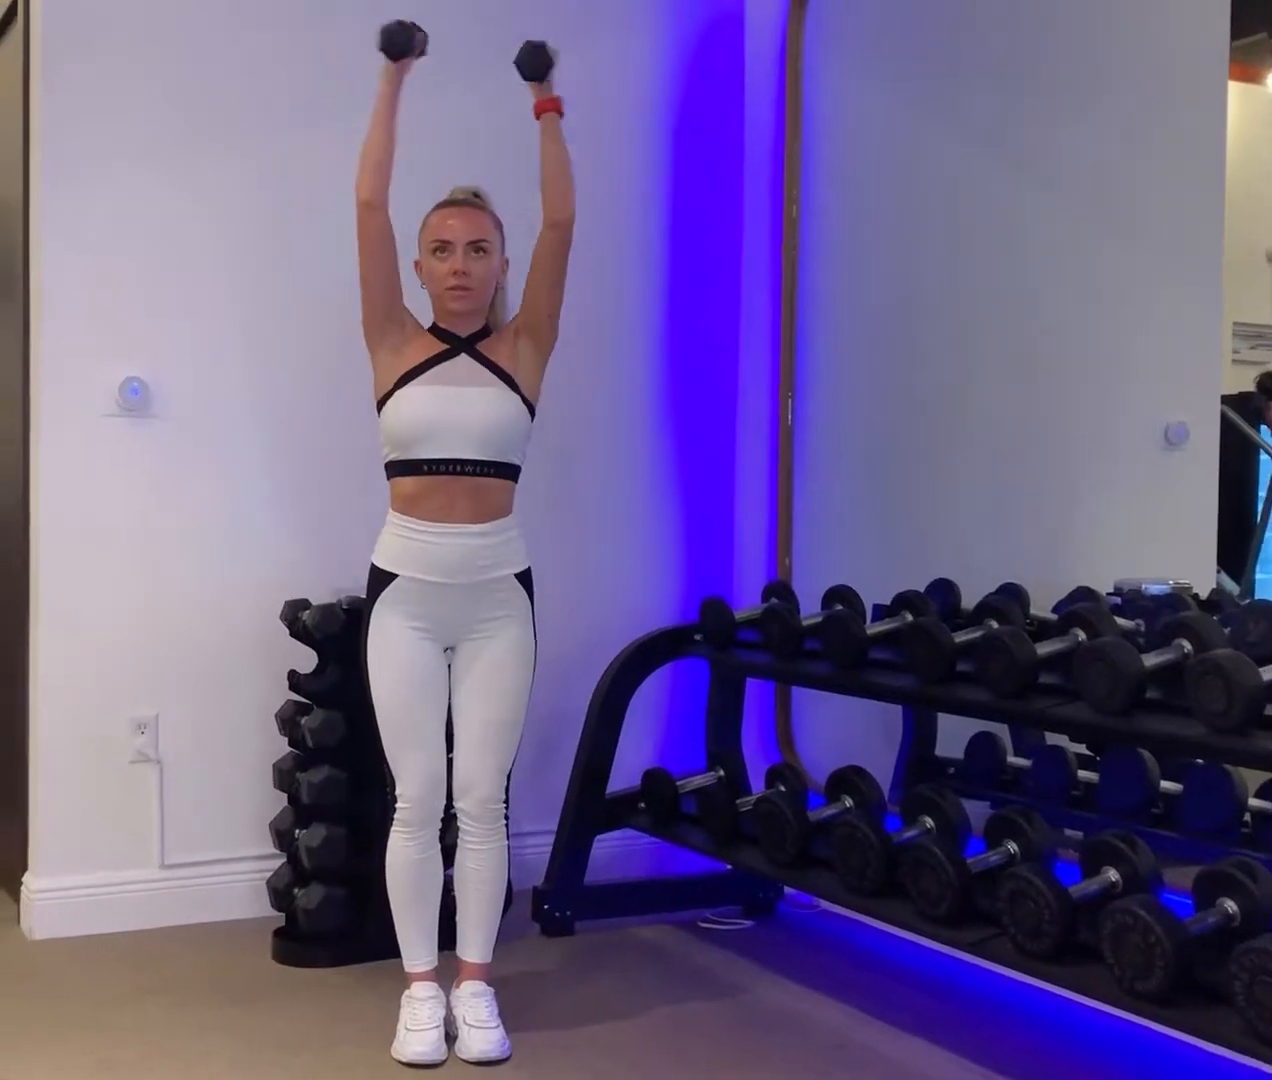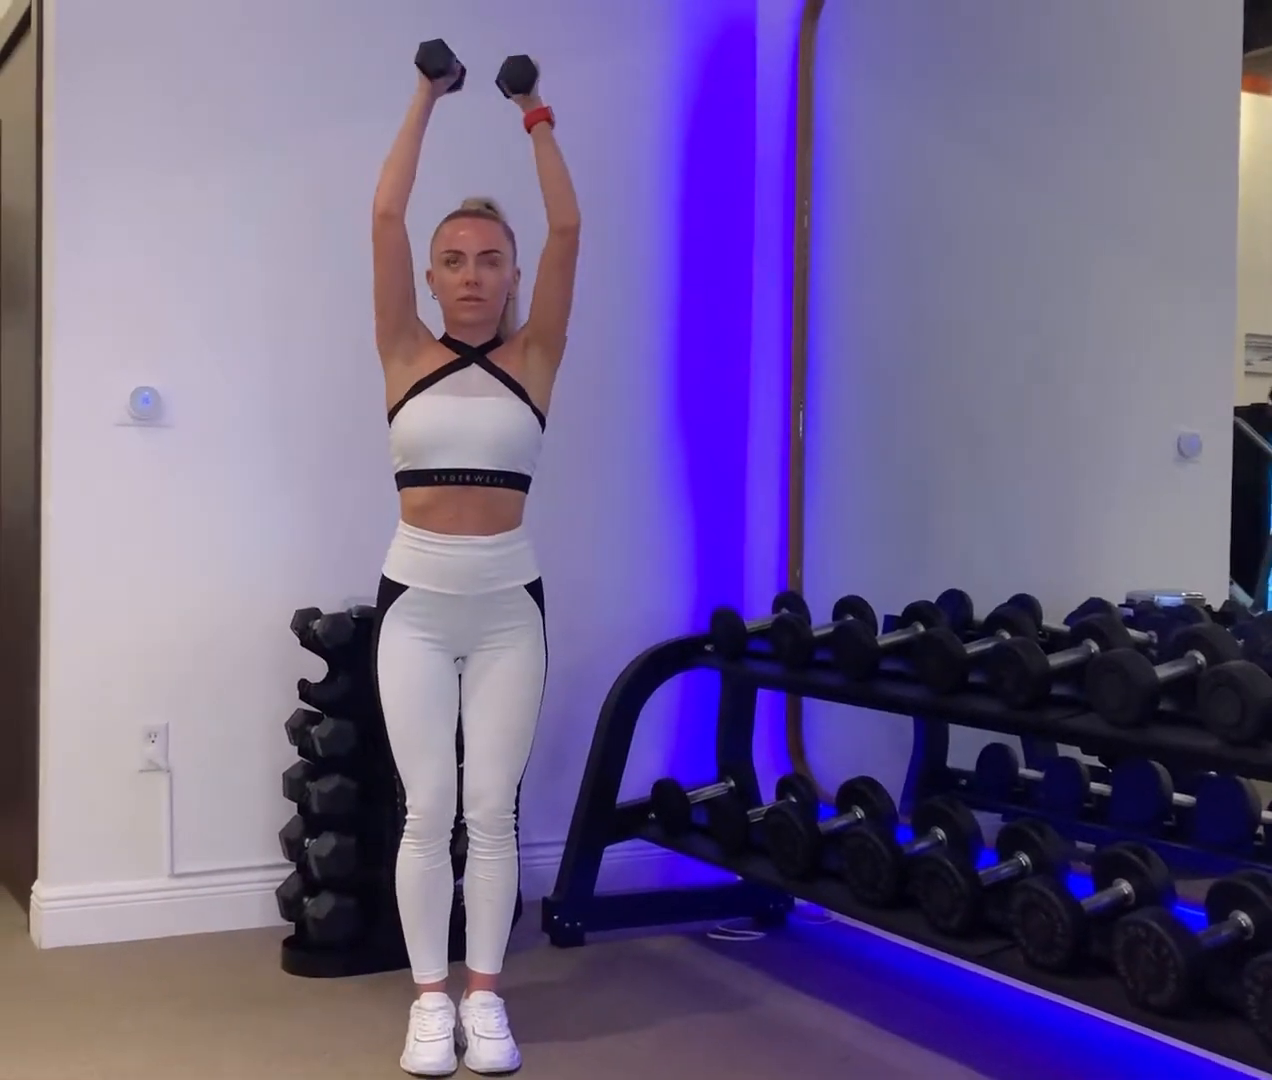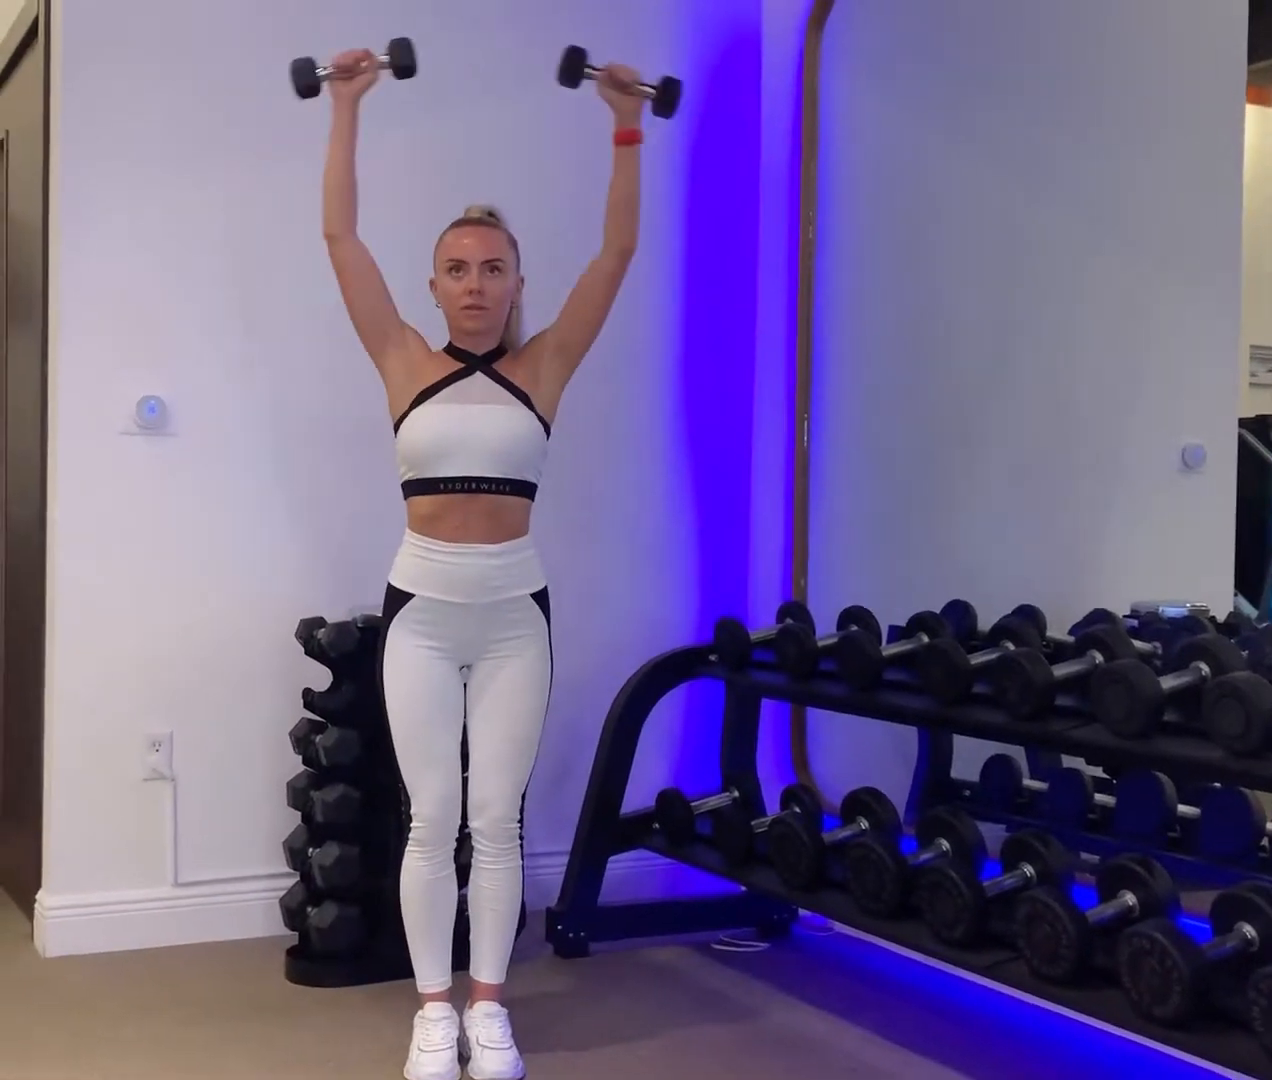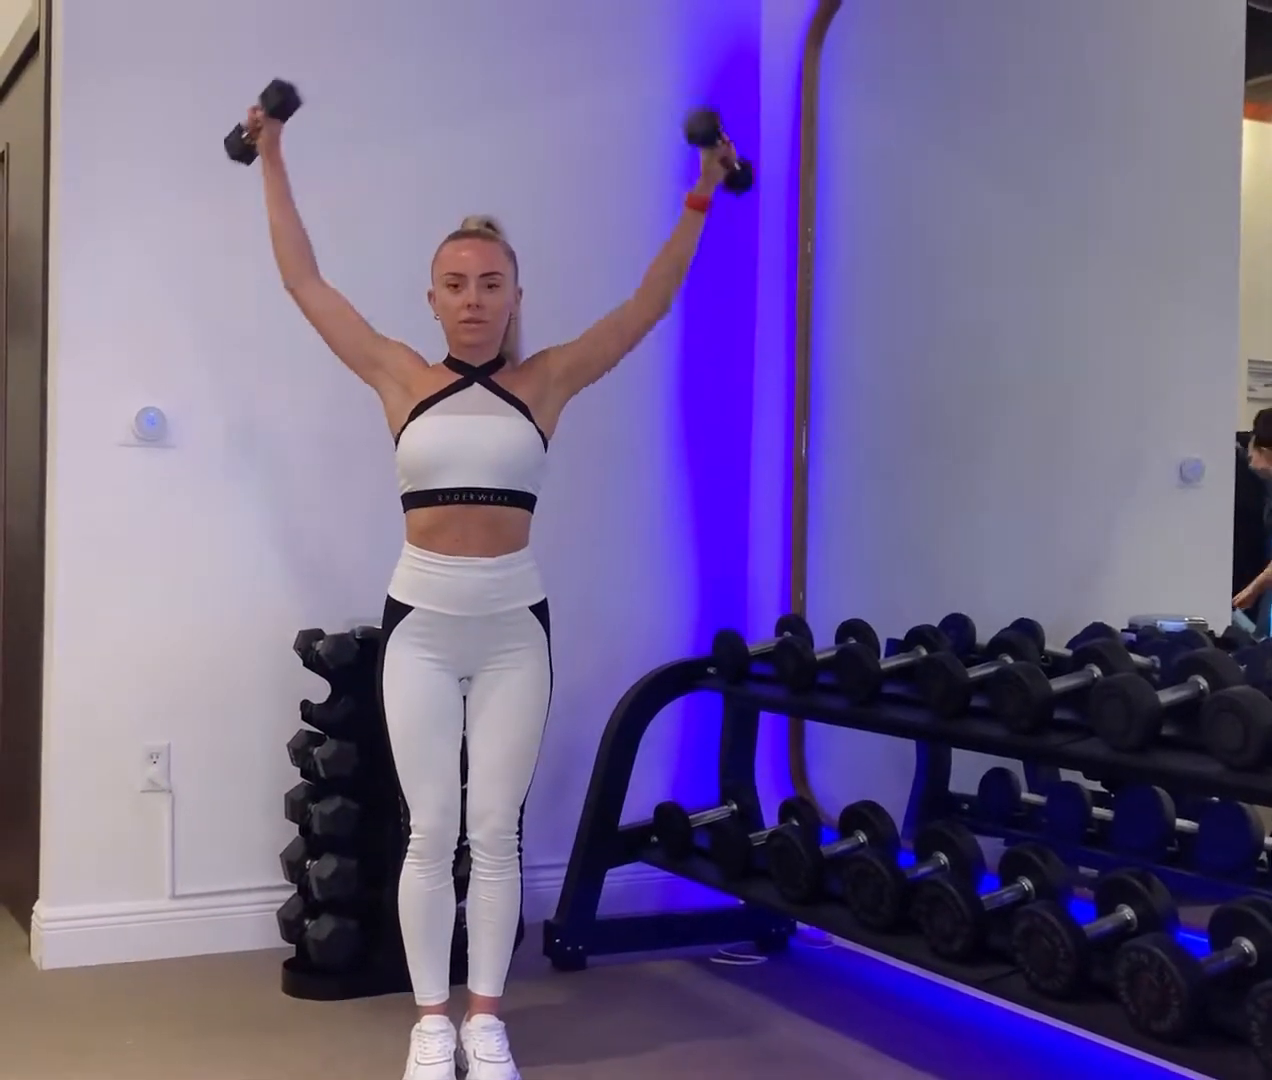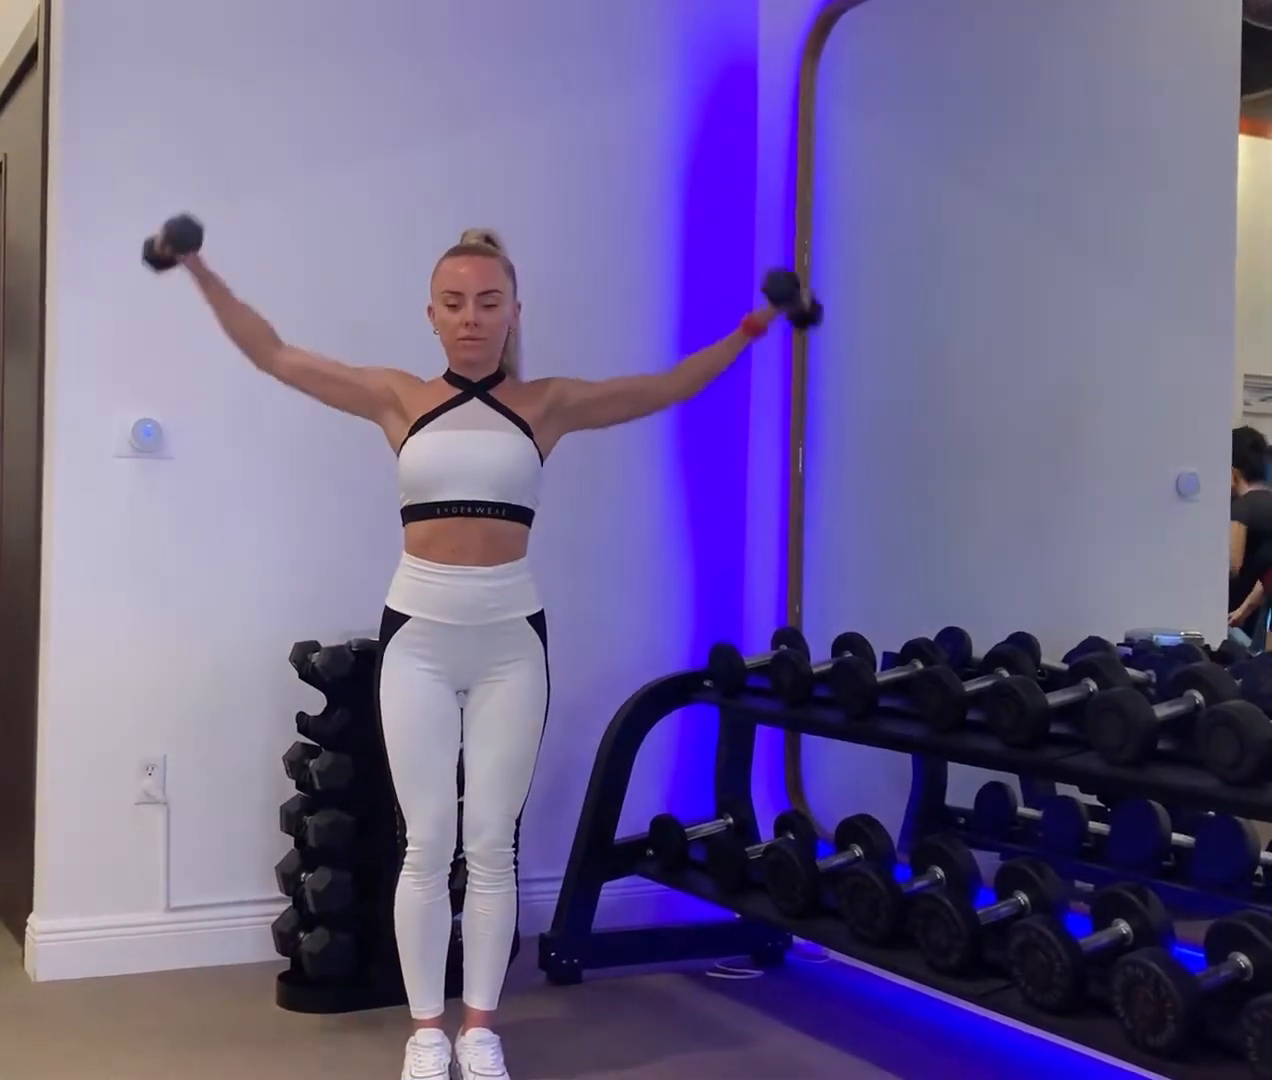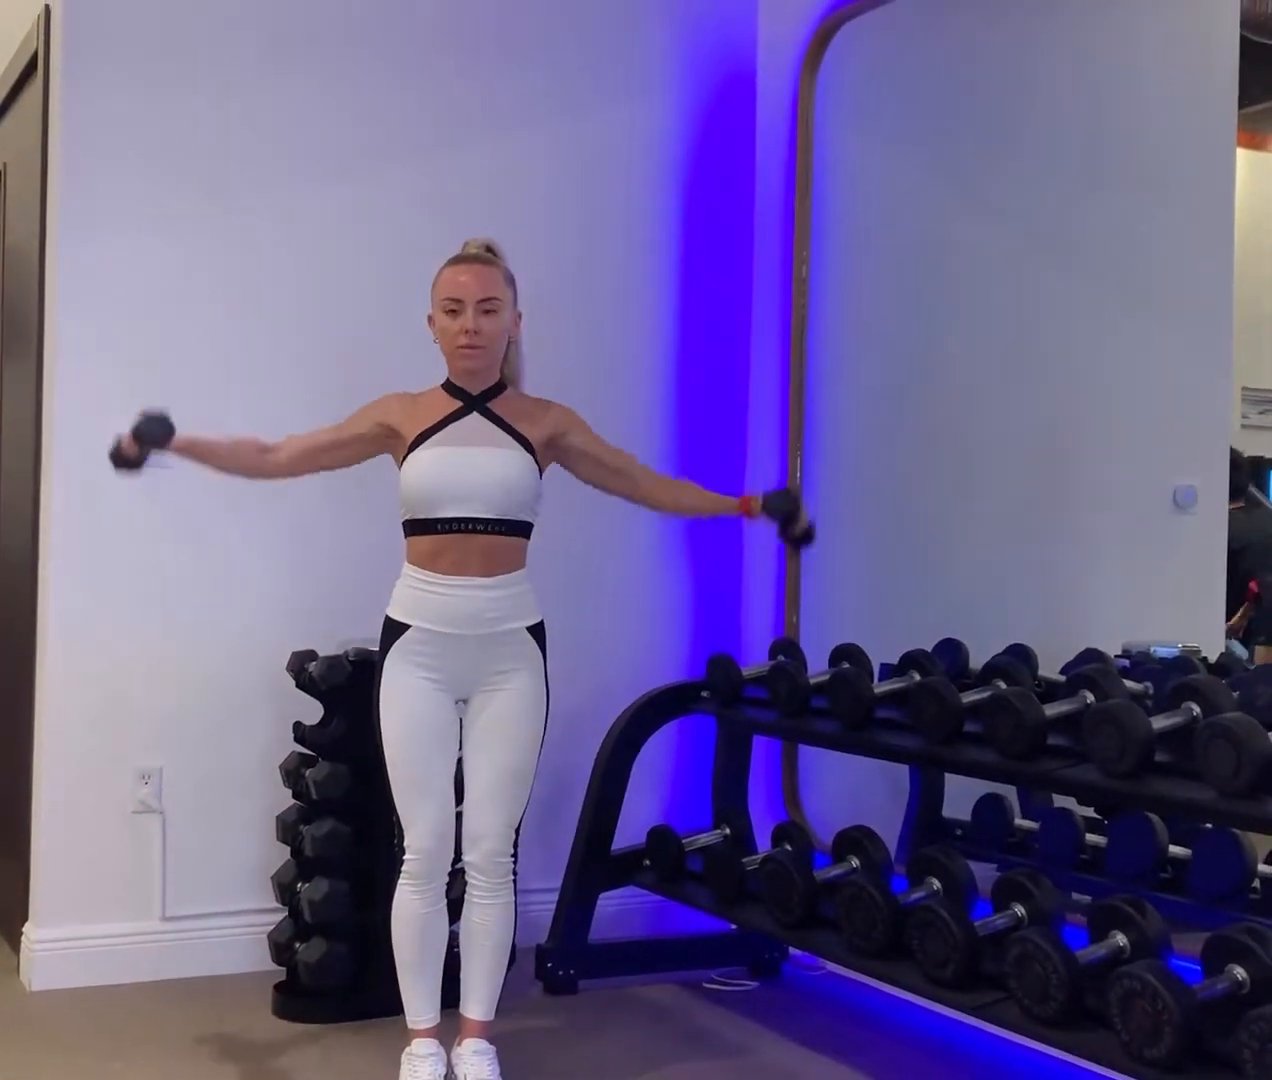
dt=0.3s
person 1, frame 1
left shoulder: (524, 351)
right shoulder: (393, 346)
left elbow: (560, 221)
right elbow: (369, 209)
left wrist: (544, 104)
right wrist: (391, 82)
left hip: (496, 593)
right hip: (405, 589)
left knee: (482, 800)
right knee: (417, 800)
left ankle: (475, 984)
right ankle: (420, 984)
person 1, frame 2
left shoulder: (534, 361)
right shoulder: (405, 356)
left elbow: (566, 229)
right elbow: (386, 218)
left wrist: (534, 114)
right wrist: (426, 100)
left hip: (507, 604)
right hip: (415, 600)
left knee: (492, 810)
right knee: (428, 810)
left ankle: (484, 996)
right ankle: (430, 996)
person 1, frame 3
left shoulder: (543, 368)
right shoulder: (403, 364)
left elbow: (619, 250)
right elbow: (340, 237)
left wrist: (628, 127)
right wrist: (347, 106)
left hip: (513, 613)
right hip: (421, 611)
left knee: (496, 819)
right knee: (432, 820)
person 1, frame 4
left shoulder: (543, 382)
right shoulder: (400, 377)
left elbow: (652, 300)
right elbow: (303, 279)
left wrist: (700, 196)
right wrist: (271, 161)
left hip: (512, 626)
right hip: (421, 623)
left knee: (495, 832)
right knee: (431, 830)
person 1, frame 5
left shoulder: (546, 402)
right shoulder: (398, 395)
left elbow: (671, 386)
right elbow: (273, 354)
left wrist: (753, 329)
right wrist: (201, 272)
left hip: (510, 638)
right hip: (418, 635)
left knee: (492, 845)
right knee: (427, 844)
person 1, frame 6
left shoulder: (545, 421)
right shoulder: (401, 415)
left elbow: (650, 484)
right elbow: (274, 457)
left wrist: (747, 506)
right wrist: (175, 443)
left hip: (510, 648)
right hip: (419, 644)
left knee: (491, 853)
right knee: (425, 851)
